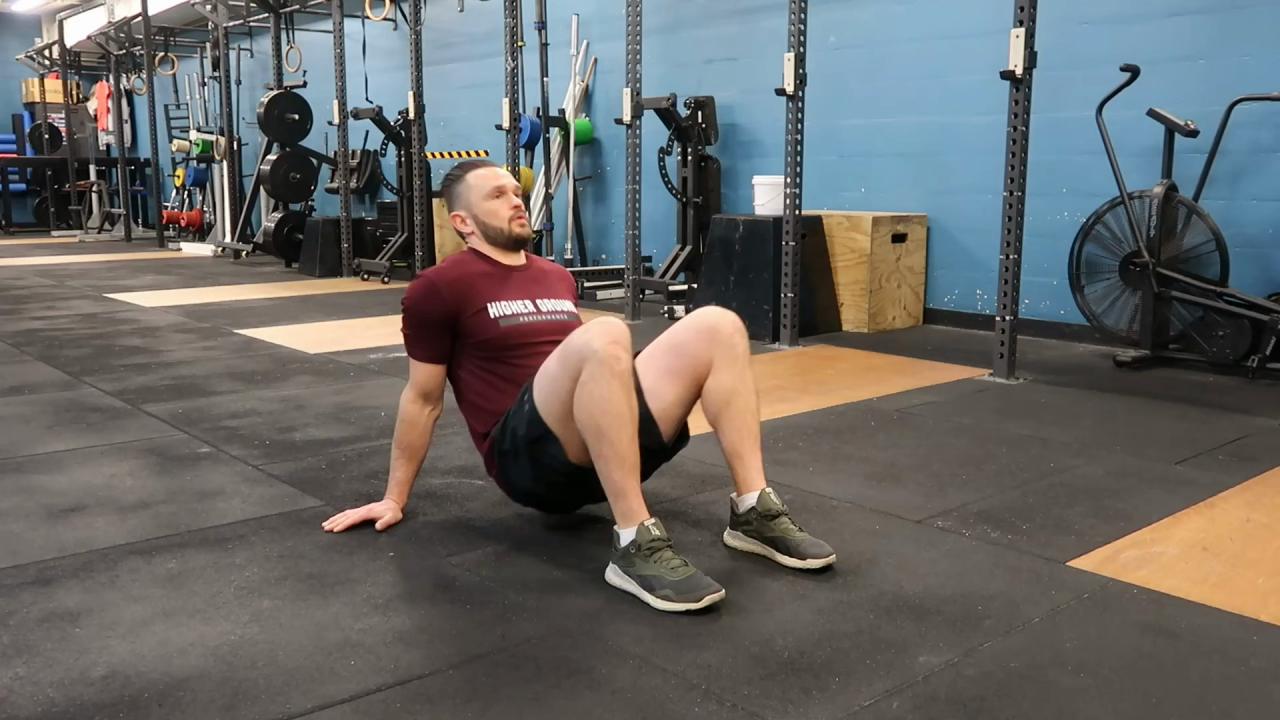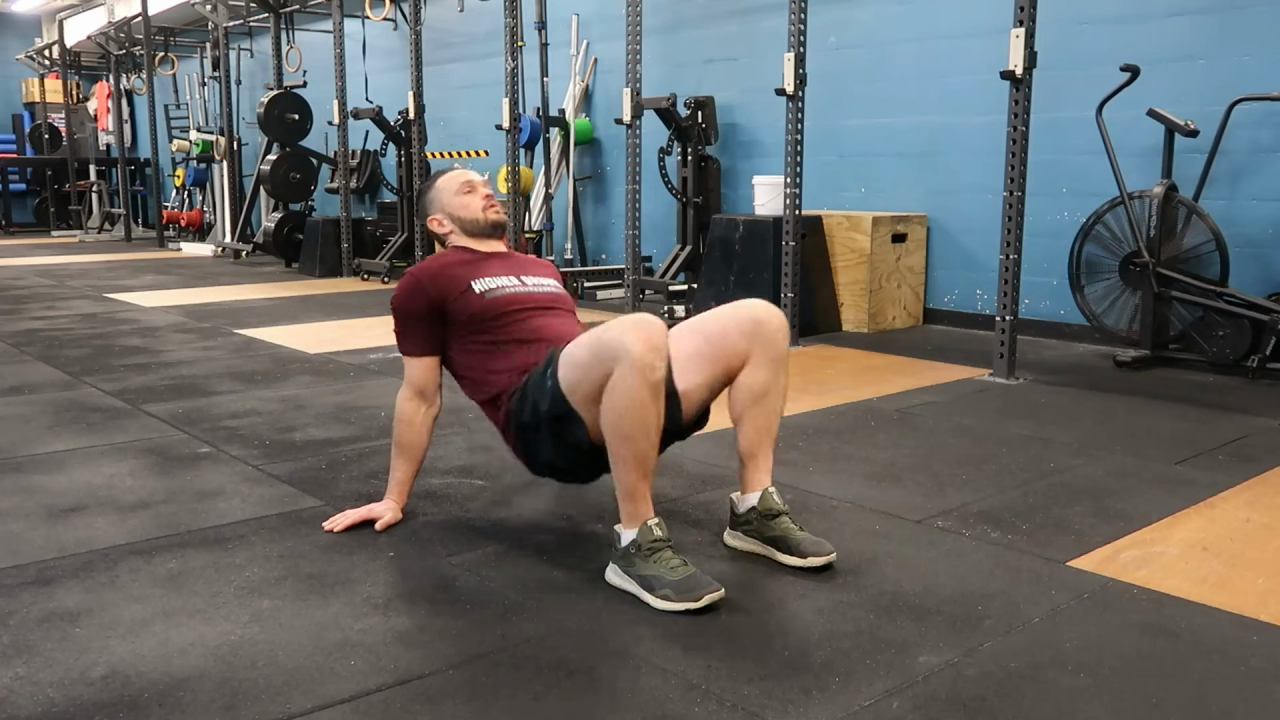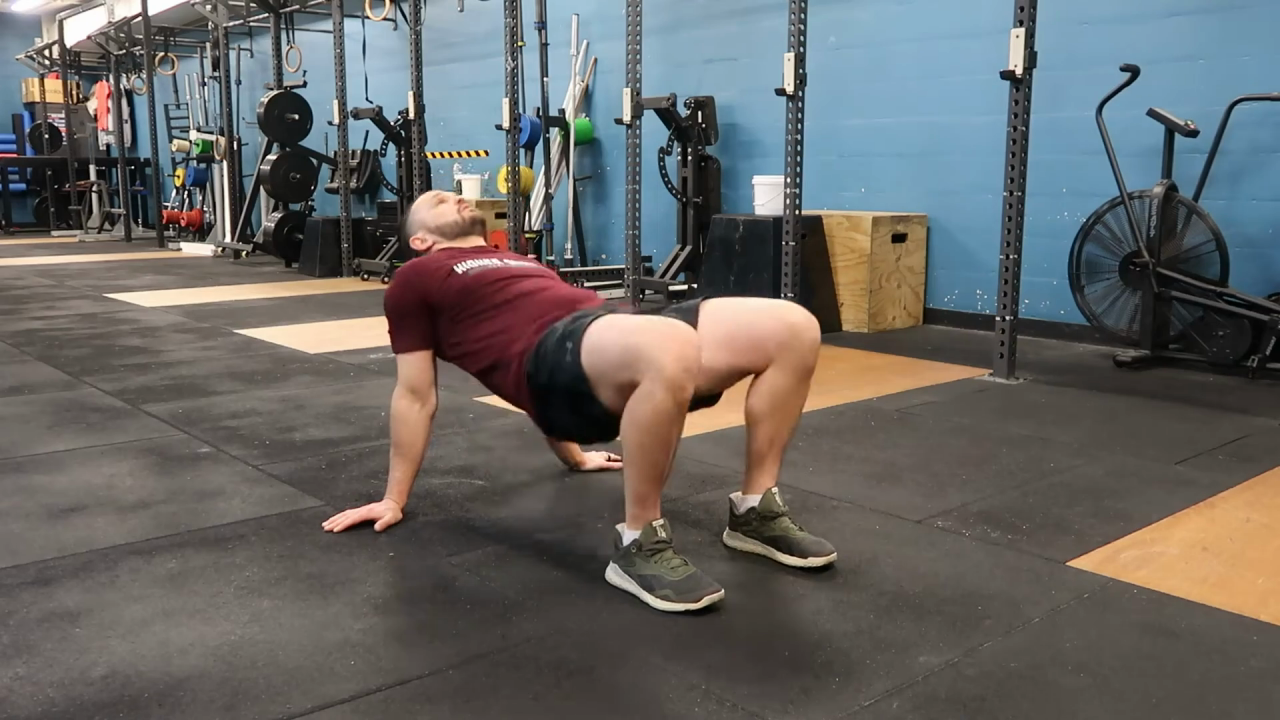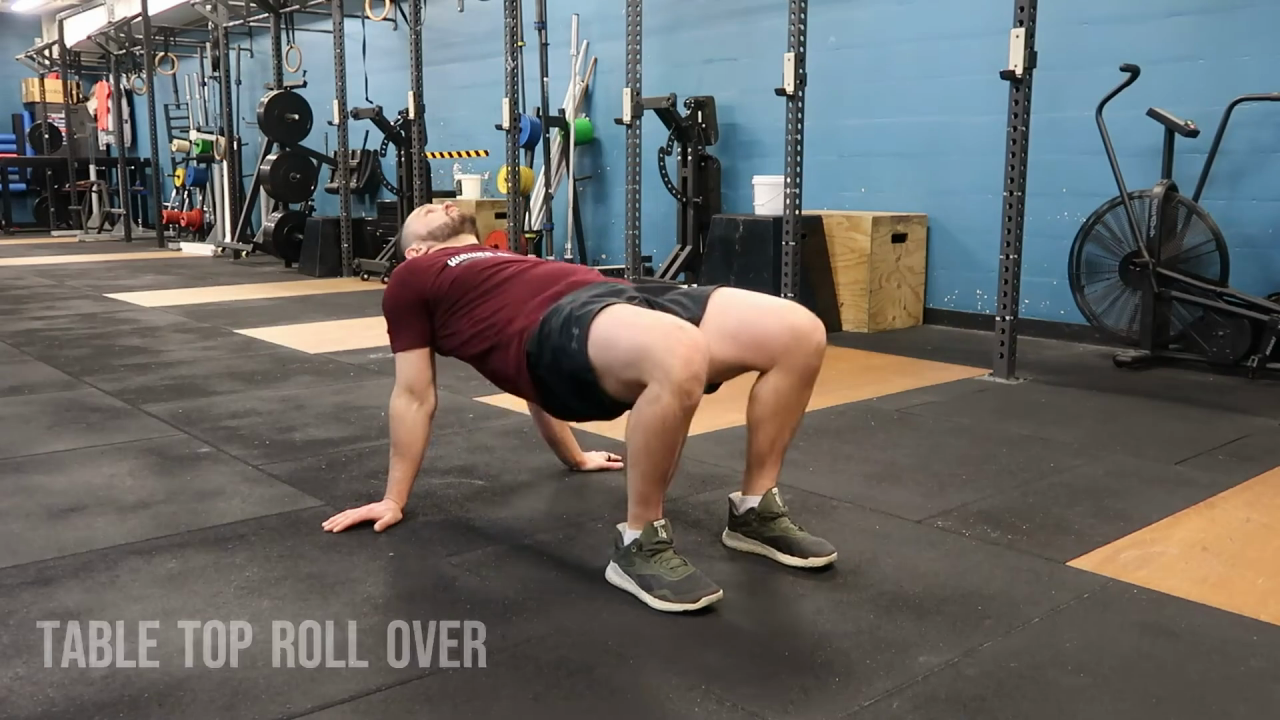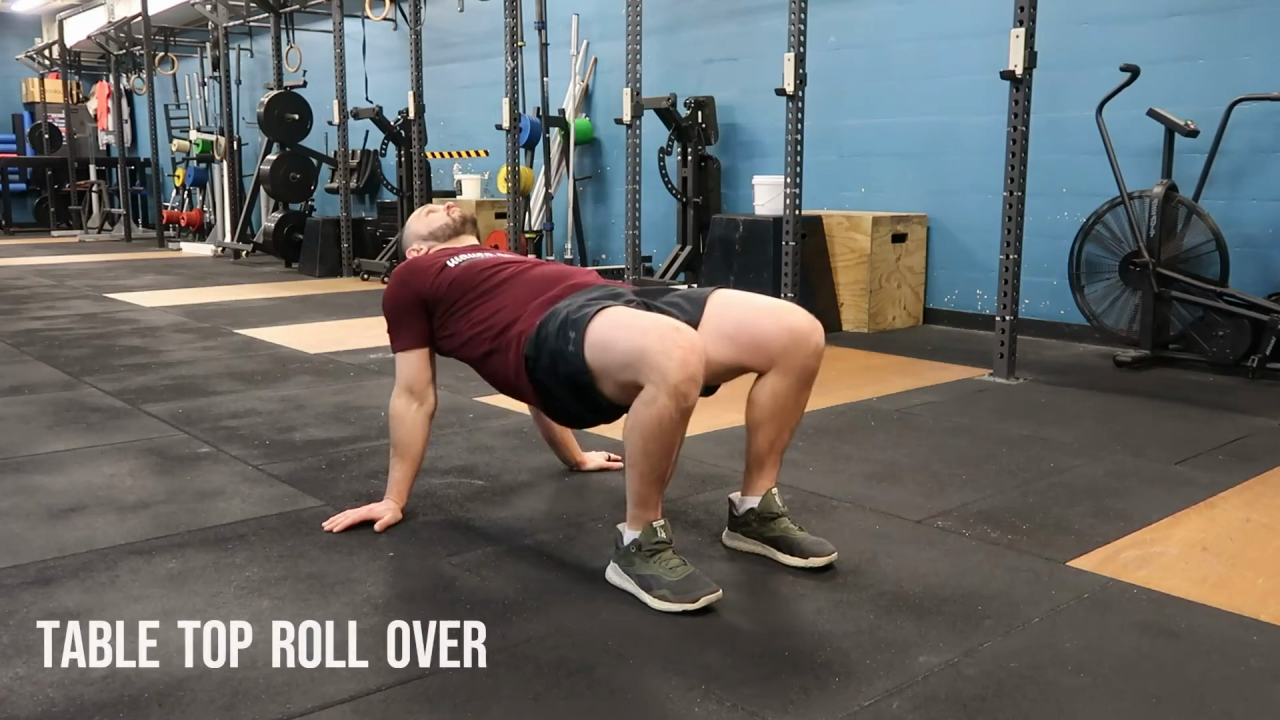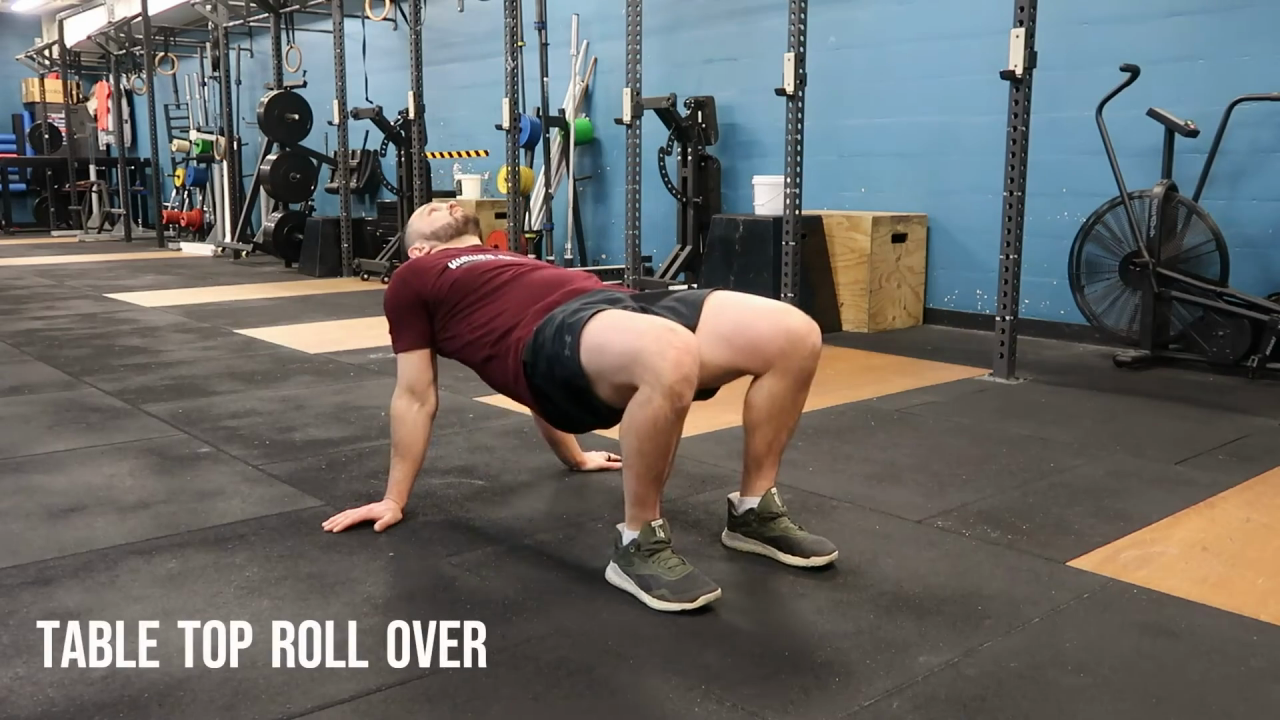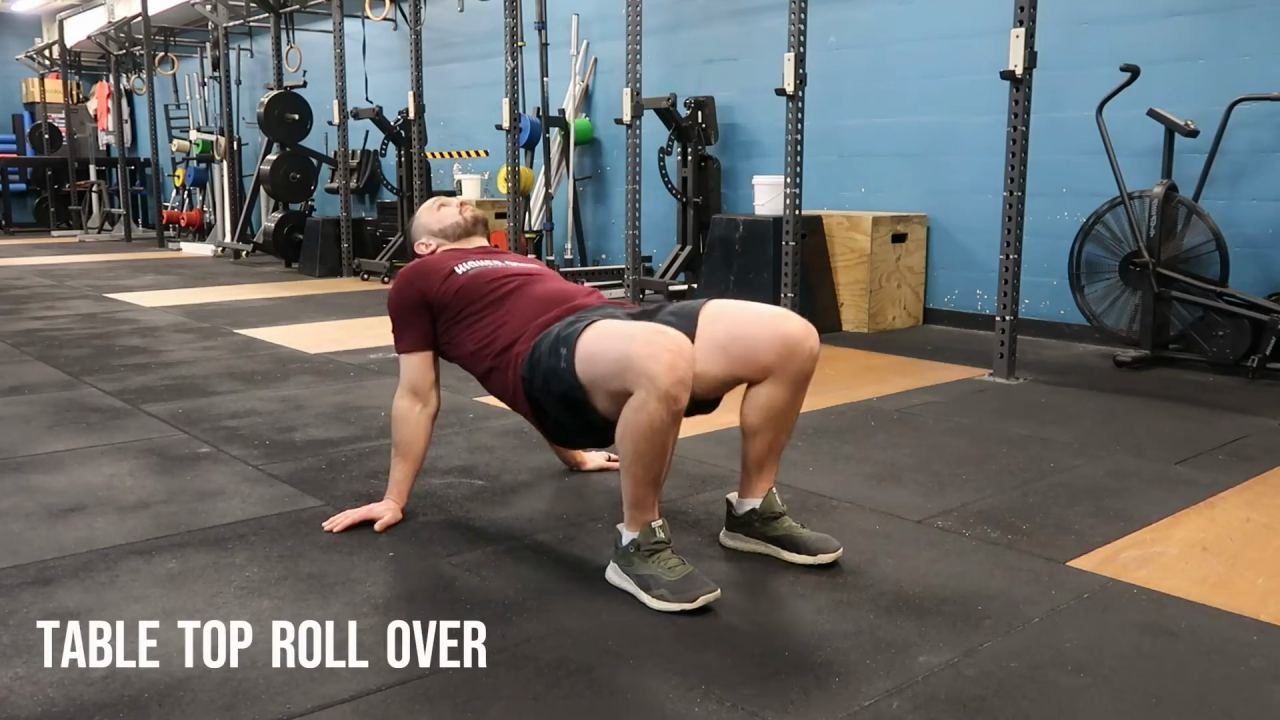
dt=0.2s
person 1, frame 1
left shoulder: (556, 277)
right shoulder: (441, 287)
right elbow: (423, 397)
right wrist: (395, 499)
left hip: (606, 439)
right hip: (531, 449)
left knee: (717, 326)
right knee: (604, 337)
left ankle: (754, 511)
right ankle: (636, 543)
person 1, frame 2
left shoulder: (540, 268)
right shoulder: (428, 282)
right elbow: (421, 396)
left wrist: (588, 447)
right wrist: (395, 499)
left hip: (621, 384)
right hip: (547, 411)
left knee: (760, 322)
right knee: (638, 340)
left ankle: (754, 510)
right ankle: (636, 543)
person 1, frame 3
left shoulder: (521, 265)
right shoulder: (416, 280)
right elbow: (416, 394)
left wrist: (575, 455)
right wrist: (395, 500)
left hip: (626, 329)
right hip: (561, 353)
left knee: (794, 331)
right knee: (672, 353)
left ankle: (755, 511)
right ankle: (639, 545)
person 1, frame 4
left shoulder: (509, 264)
right shoulder: (413, 280)
left elbow: (533, 379)
right elbow: (415, 395)
right wrist: (395, 500)
right hip: (562, 329)
left knee: (800, 334)
right knee: (681, 357)
left ankle: (755, 512)
right ankle: (640, 545)
person 1, frame 5
left shoulder: (510, 264)
right shoulder: (412, 279)
left elbow: (534, 380)
right elbow: (414, 395)
right wrist: (394, 499)
right hip: (561, 332)
left knee: (798, 336)
right knee: (677, 359)
left ankle: (755, 513)
right ankle: (640, 544)
person 1, frame 6
left shoulder: (518, 262)
right shoulder: (415, 279)
left elbow: (538, 385)
right elbow: (417, 394)
right wrist: (395, 500)
right hip: (558, 338)
left knee: (794, 335)
right knee: (669, 356)
left ankle: (754, 511)
right ankle: (640, 544)
person 1, frame 7
left shoulder: (529, 265)
right shoulder: (421, 278)
right elbow: (418, 395)
right wrist: (395, 500)
right hip: (552, 354)
left knee: (792, 339)
right knee: (664, 359)
left ankle: (753, 512)
right ankle: (639, 545)
